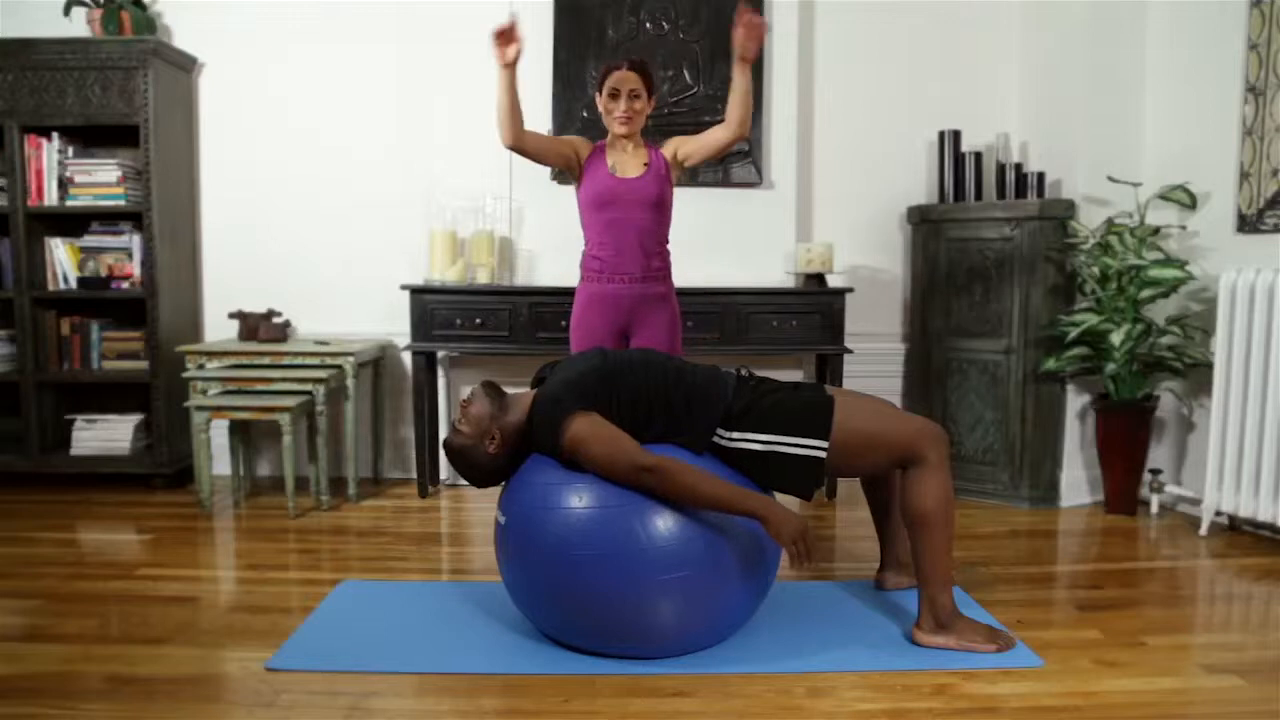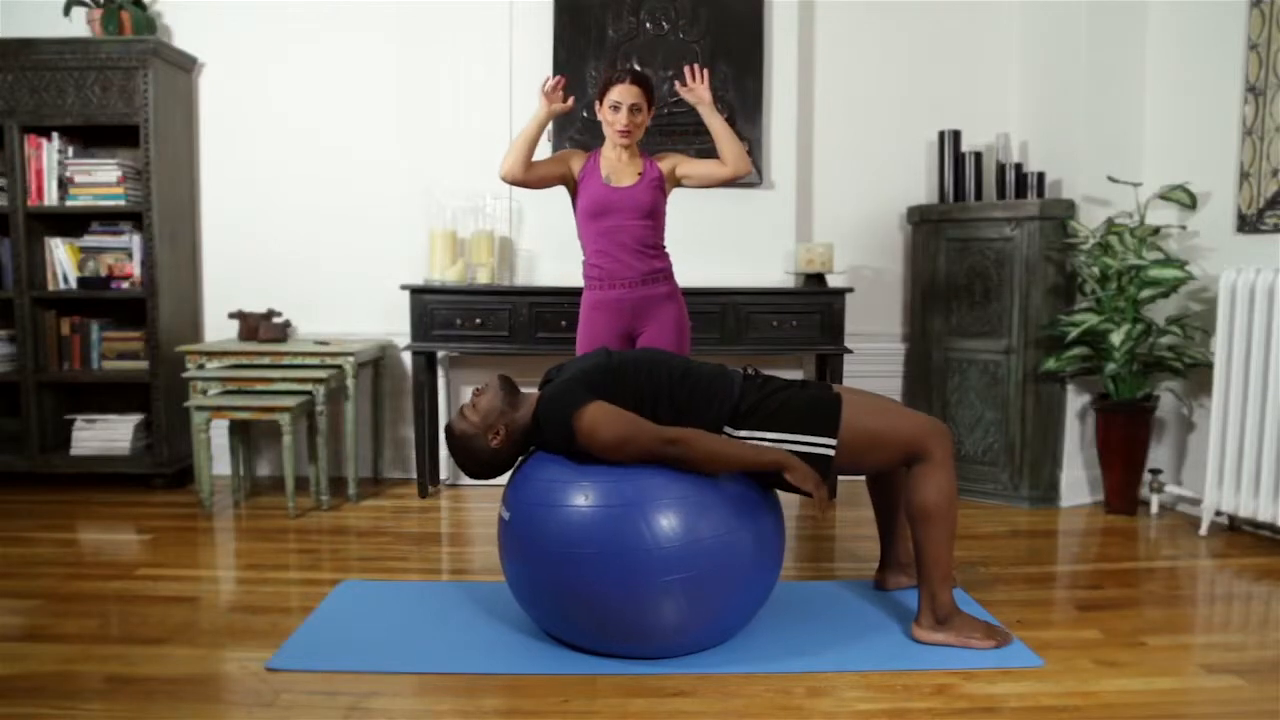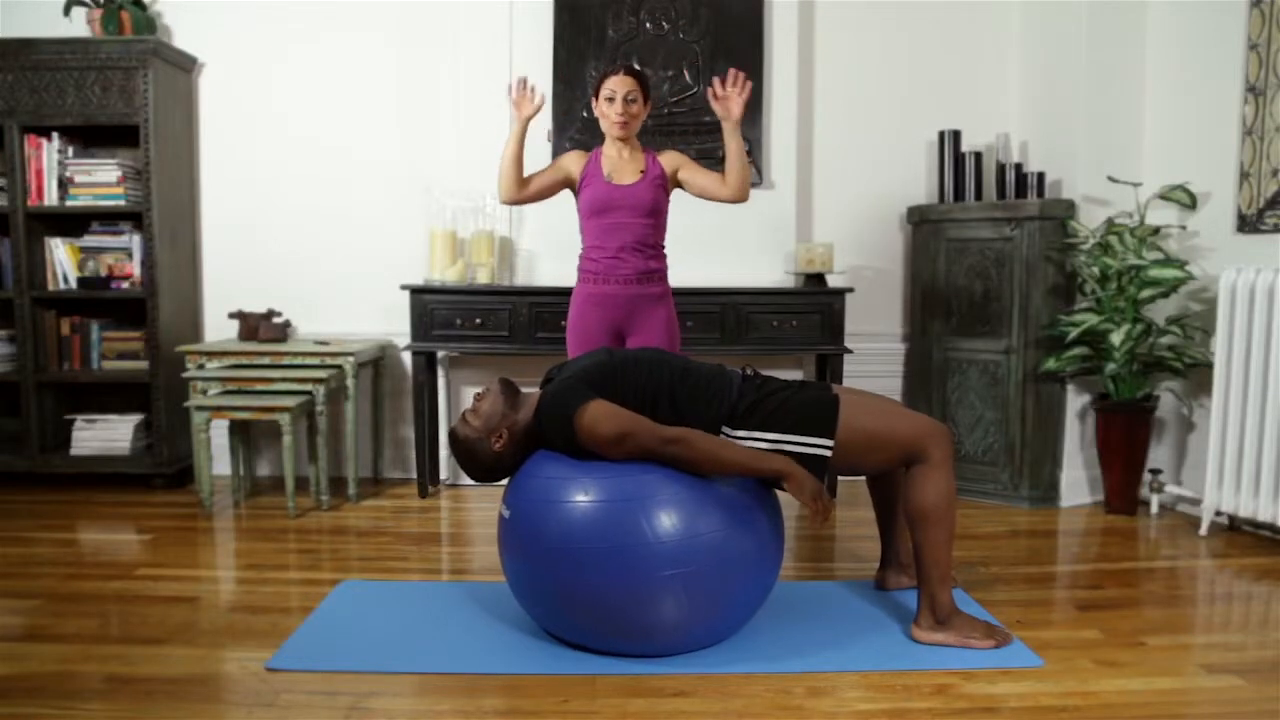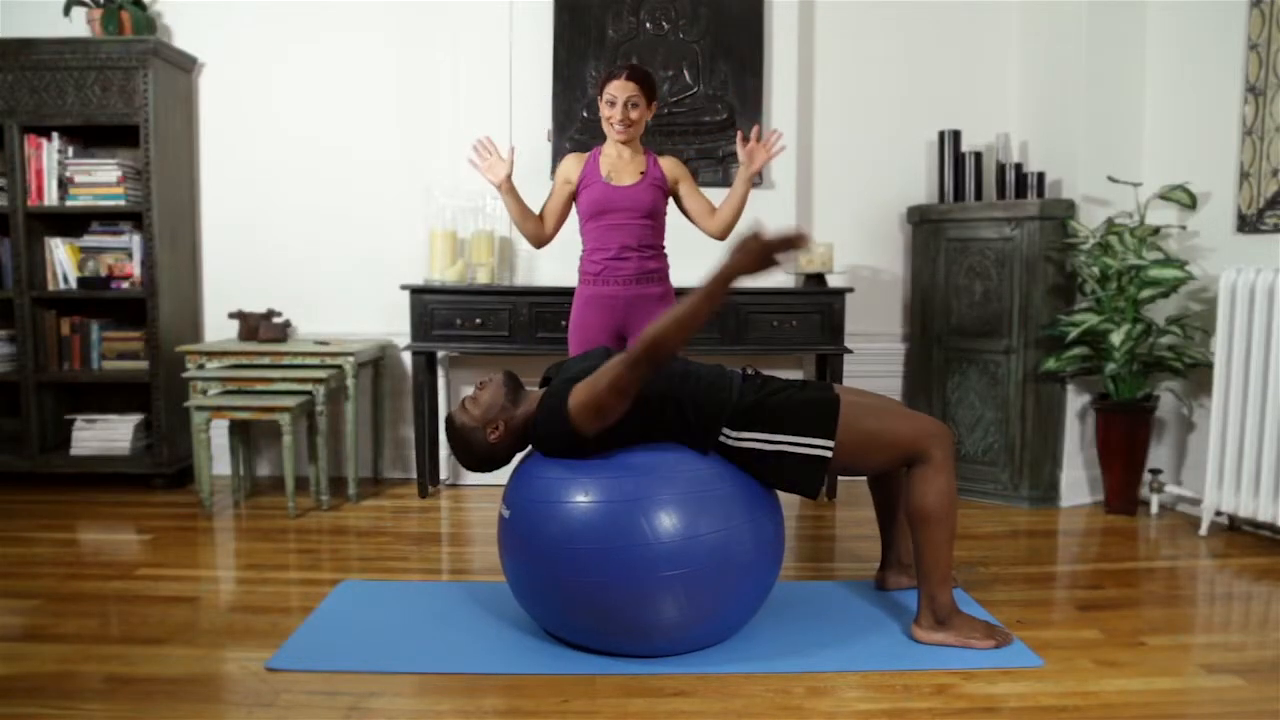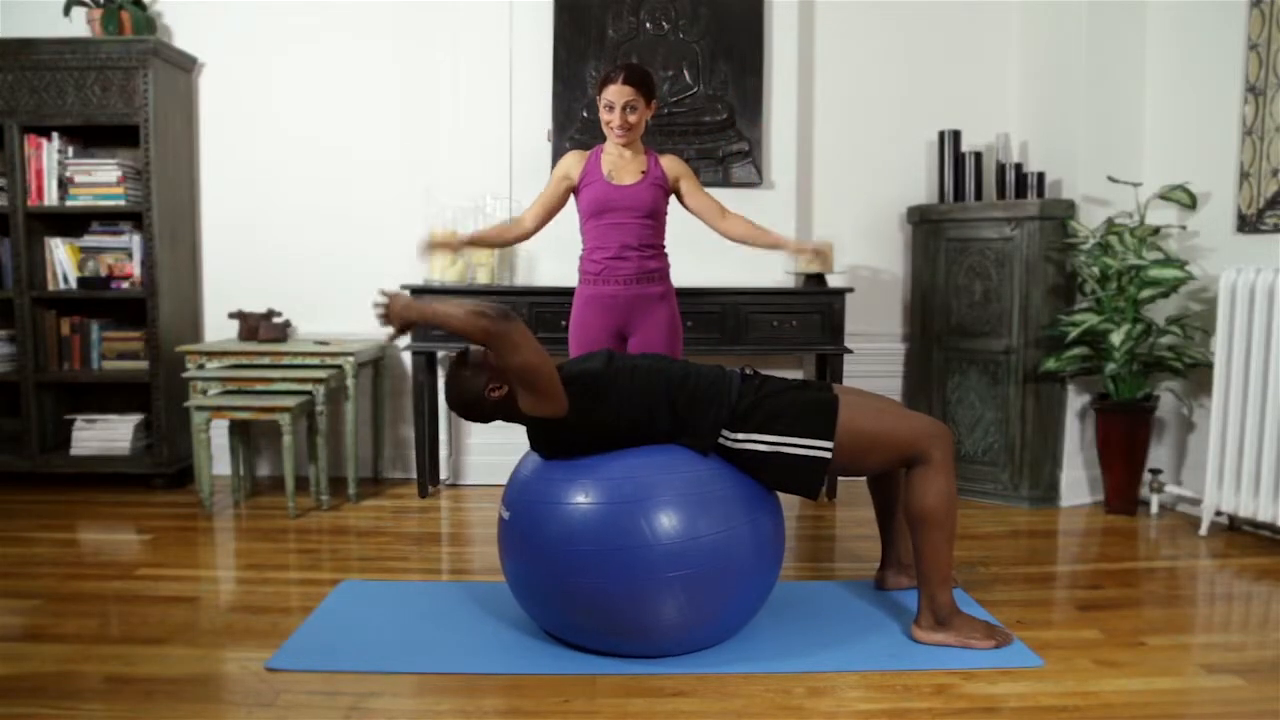
dt=0.7s
person 1, frame 1
left shoulder: (547, 385)
right shoulder: (555, 425)
right elbow: (650, 469)
right wrist: (765, 509)
left hip: (735, 391)
right hip: (737, 423)
left knee: (890, 426)
right knee: (925, 440)
left ankle: (897, 564)
right ankle: (939, 618)
person 1, frame 2
left shoulder: (554, 390)
right shoulder: (564, 419)
right elbow: (671, 442)
right wrist: (780, 459)
left hip: (740, 392)
right hip: (748, 420)
left knee: (893, 430)
right knee: (930, 440)
left ankle: (898, 564)
right ankle: (938, 614)
person 1, frame 3
left shoulder: (556, 389)
right shoulder: (564, 417)
right elbow: (670, 442)
right wrist: (785, 468)
left hip: (742, 393)
right hip: (746, 419)
left knee: (897, 428)
right knee: (930, 440)
left ankle: (899, 564)
right ankle: (938, 615)
person 1, frame 4
left shoulder: (553, 391)
right shoulder: (566, 421)
left elbow: (639, 363)
right elbow: (643, 356)
right wrist: (729, 271)
left hip: (740, 396)
right hip: (743, 419)
left knee: (899, 428)
right knee: (931, 442)
left ankle: (898, 562)
right ankle: (937, 615)
person 1, frame 5
left shoulder: (554, 395)
right shoulder: (550, 417)
right elbow: (499, 322)
right wrist: (416, 311)
left hip: (739, 395)
right hip: (744, 423)
left knee: (899, 429)
right knee: (931, 441)
left ankle: (898, 564)
right ankle: (939, 616)
person 2, frame 1
left shoulder: (669, 156)
right shoulder: (581, 155)
left elbow: (735, 130)
right elbow: (514, 139)
left wrist: (742, 64)
right wrist: (508, 69)
left hip: (655, 299)
right hip: (596, 299)
person 2, frame 2
left shoulder: (664, 167)
right shoulder: (576, 165)
left elbow: (737, 166)
right elbow: (512, 172)
left wrist: (705, 108)
right wrist: (545, 113)
left hip: (660, 304)
right hip: (601, 306)
person 2, frame 3
left shoulder: (666, 163)
right shoulder: (578, 164)
left elbow: (735, 192)
right elbow: (511, 194)
left wrist: (730, 123)
right wrist: (521, 122)
left hip: (652, 303)
right hip: (593, 303)
person 2, frame 4
left shoulder: (667, 169)
right shoulder: (575, 166)
left elbow: (717, 226)
right elbow: (539, 234)
left wrist: (745, 174)
right wrist: (505, 186)
left hip: (653, 304)
right hip: (594, 304)
person 2, frame 5
left shoulder: (669, 168)
right shoulder: (576, 164)
left elbow: (723, 219)
right elbow: (526, 224)
left wrist: (791, 245)
right wrist: (463, 239)
left hip: (654, 304)
right hip: (595, 304)
